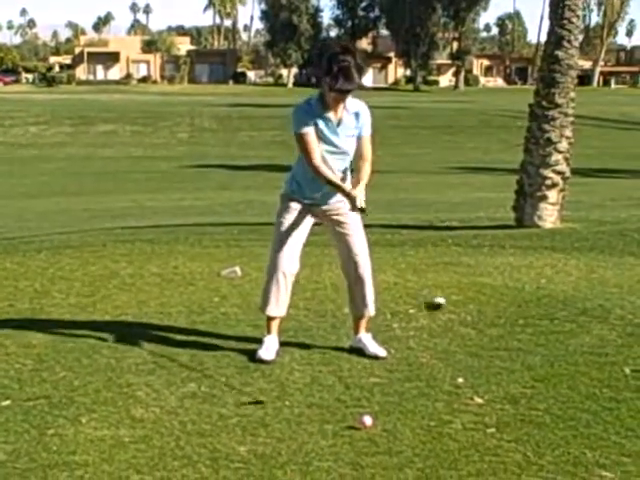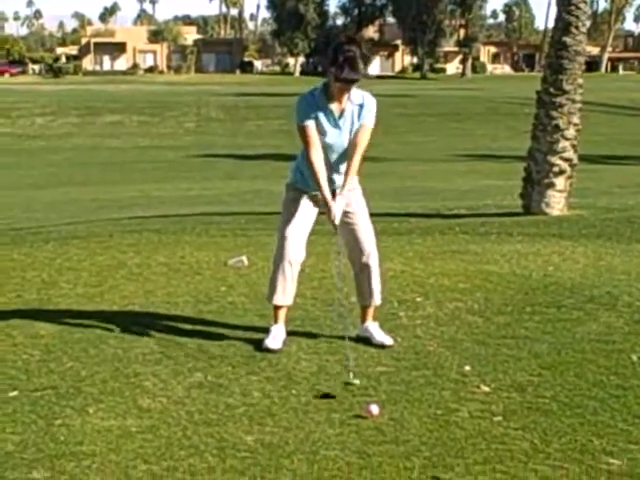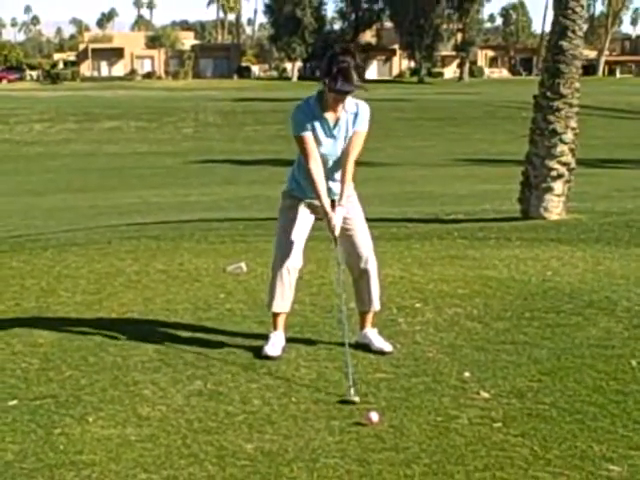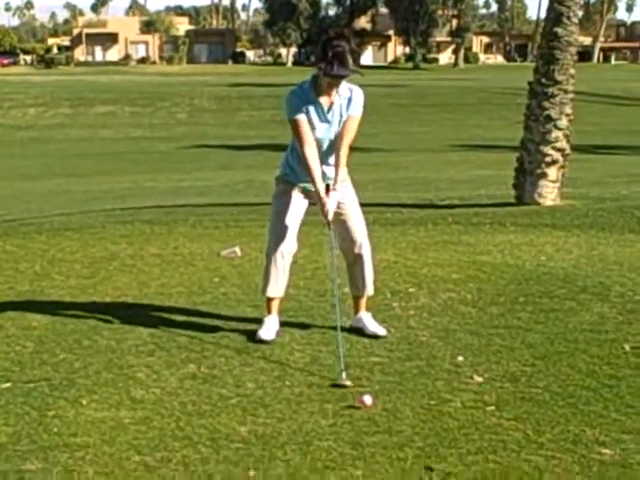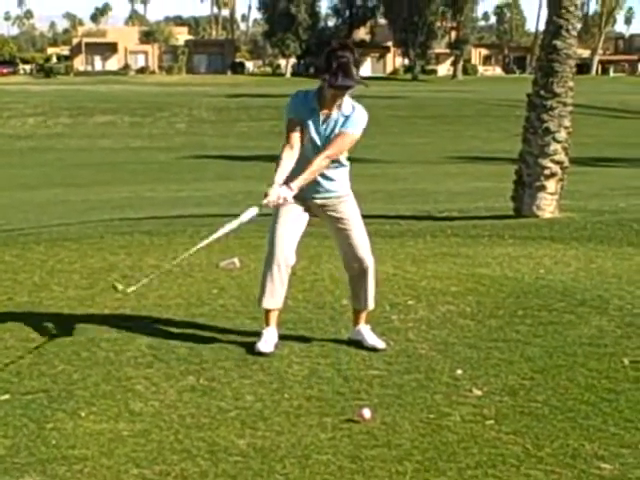
dt=0.4s
person 1, frame 1
left shoulder: (361, 112)
right shoulder: (304, 112)
left elbow: (364, 159)
right elbow: (315, 161)
left wrist: (359, 191)
right wrist: (345, 191)
left hip: (342, 197)
right hip: (301, 198)
left knee: (360, 264)
right knee: (282, 264)
left ankle: (361, 334)
right ankle: (271, 337)
person 1, frame 2
left shoulder: (366, 103)
right shoulder: (307, 103)
left elbow: (357, 152)
right elbow: (314, 153)
left wrist: (342, 193)
right wrist: (326, 197)
left hip: (346, 187)
right hip: (306, 187)
left knee: (367, 253)
right knee: (288, 252)
left ankle: (368, 323)
right ankle: (278, 326)
person 1, frame 3
left shoulder: (360, 111)
right shoulder: (302, 113)
left elbow: (349, 160)
right elbow: (312, 163)
left wrist: (341, 204)
right wrist: (326, 209)
left hip: (341, 194)
right hip: (301, 195)
left knee: (365, 259)
right knee: (286, 259)
left ankle: (367, 330)
right ankle: (277, 333)
person 1, frame 4
left shoulder: (354, 96)
right shoulder: (297, 97)
left elbow: (343, 146)
right elbow: (307, 147)
left wrist: (334, 190)
right wrist: (320, 193)
left hip: (335, 179)
right hip: (295, 179)
left knee: (359, 243)
right knee: (280, 244)
left ankle: (361, 314)
right ankle: (271, 317)
person 1, frame 5
left shoulder: (357, 116)
right shoulder: (299, 101)
left elbow: (326, 157)
right elbow: (291, 147)
left wrist: (291, 187)
right wrist: (277, 183)
left hip: (337, 194)
right hip: (297, 193)
left knee: (361, 259)
right knee: (279, 255)
left ankle: (360, 327)
right ankle: (270, 329)
